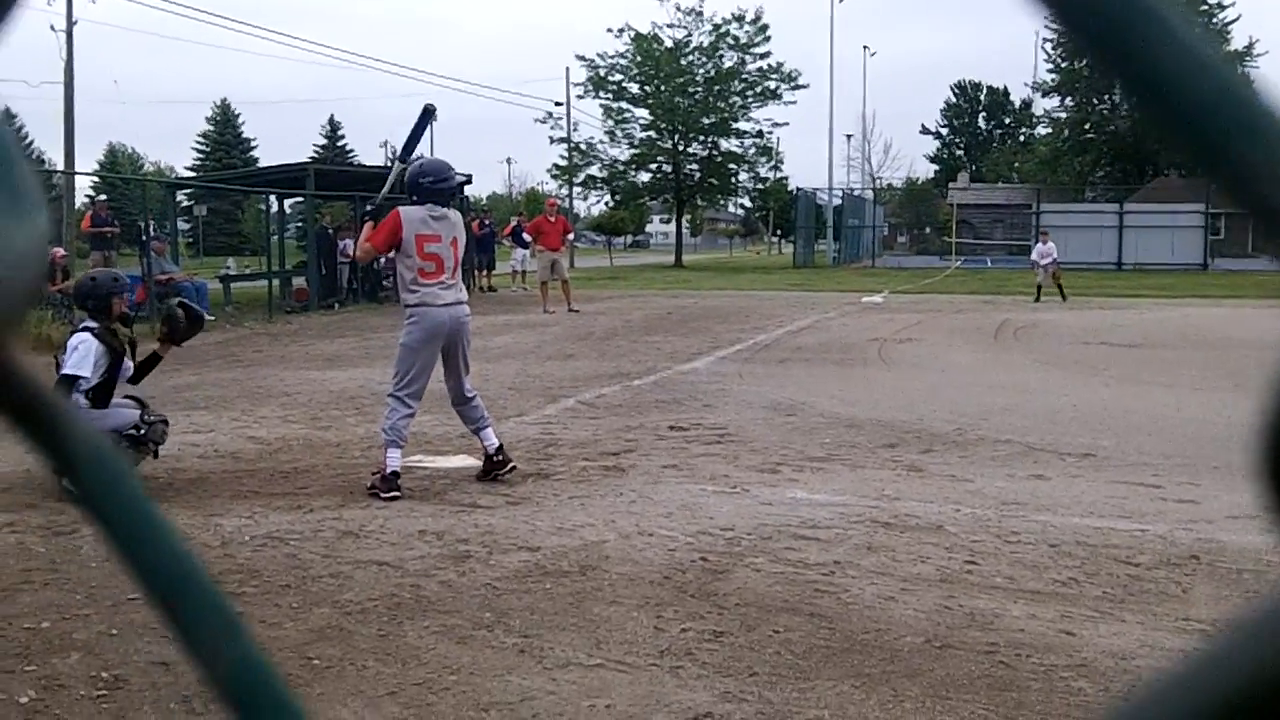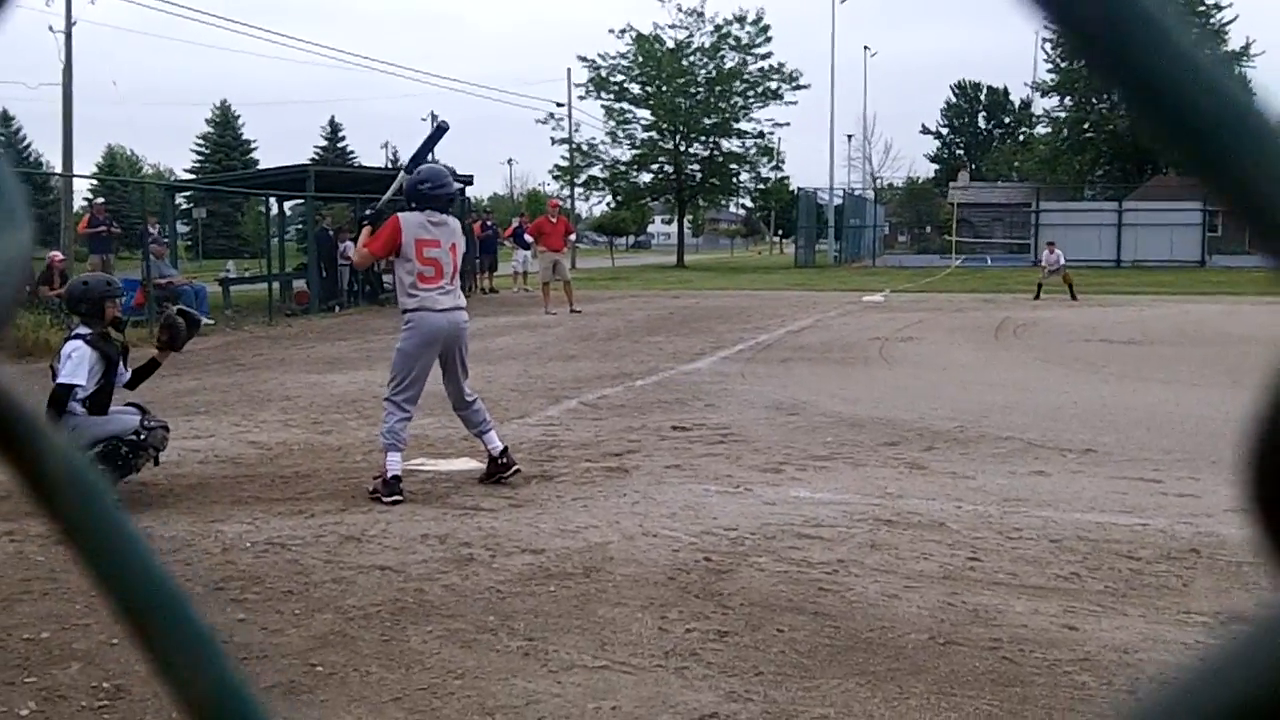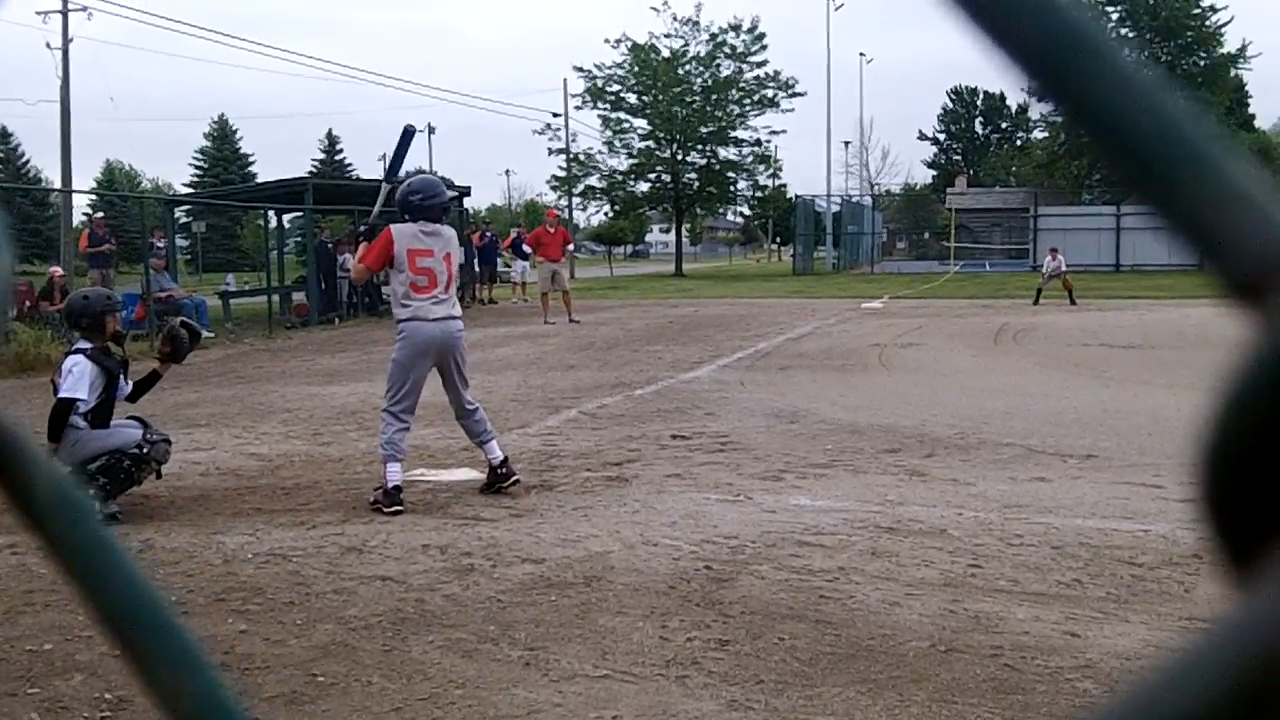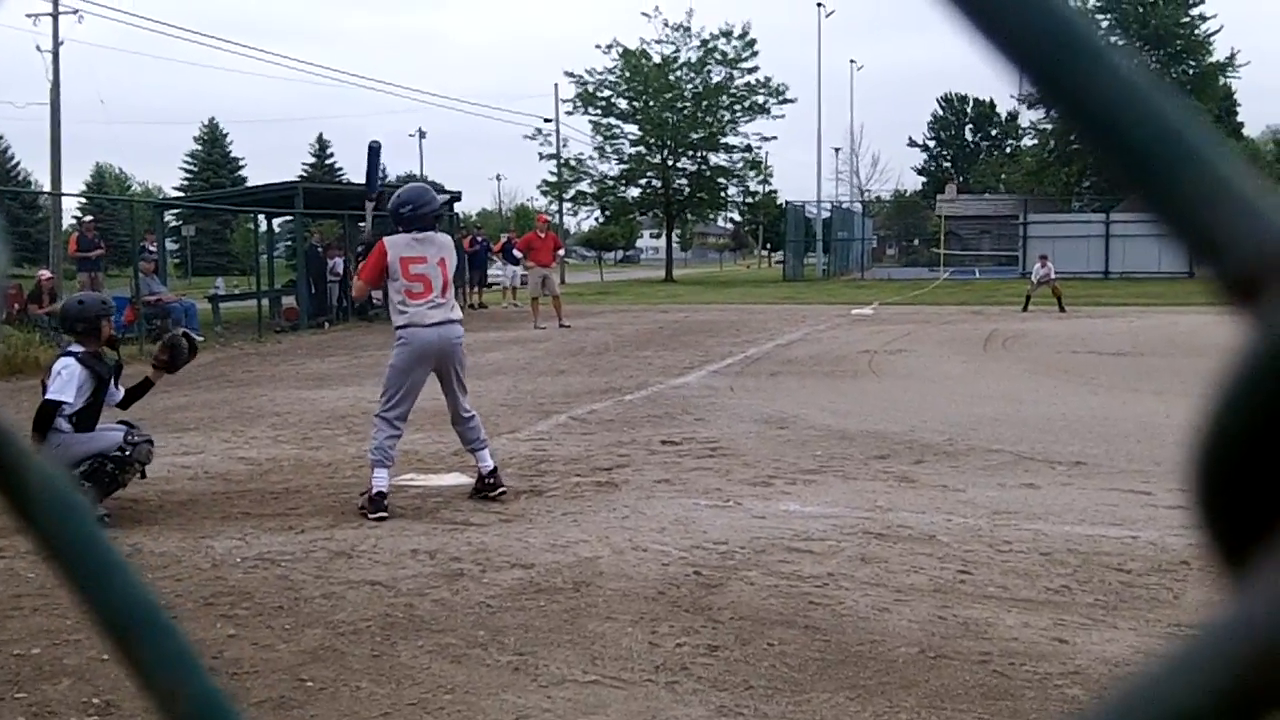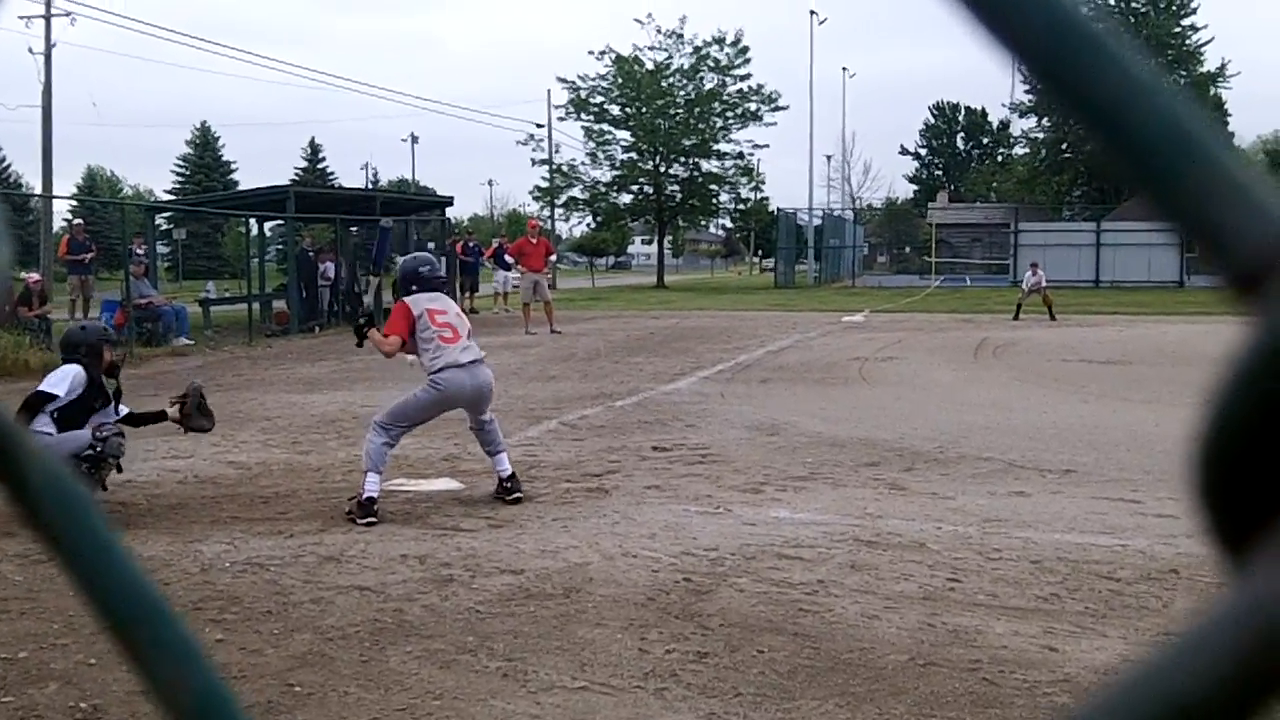
dt=0.4s
person 1, frame 1
left shoulder: (402, 217)
right shoulder: (456, 219)
left elbow: (363, 255)
left wrist: (369, 220)
left hip: (424, 316)
right hip: (458, 312)
left knee: (403, 395)
right knee: (462, 389)
left ankle: (390, 474)
right ankle: (496, 455)
person 1, frame 2
left shoulder: (401, 223)
right shoulder: (455, 226)
left elbow: (361, 260)
left wrist: (367, 225)
left hip: (421, 321)
right hip: (457, 318)
left knee: (399, 400)
right knee: (462, 393)
left ankle: (391, 479)
right ankle: (500, 457)
person 1, frame 3
left shoulder: (395, 234)
right shoulder: (450, 235)
left elbow: (358, 275)
left wrist: (364, 241)
left hip: (415, 331)
right hip: (452, 328)
left knee: (396, 411)
right knee: (464, 402)
left ankle: (392, 489)
right ankle: (500, 466)
person 1, frame 4
left shoulder: (388, 246)
right shoulder: (446, 242)
left elbow: (359, 292)
left wrist: (363, 259)
left hip: (413, 337)
right hip: (451, 333)
left knee: (389, 417)
right knee: (461, 408)
left ankle: (378, 494)
right ankle: (489, 475)
person 1, frame 5
left shoulder: (407, 304)
right shoulder: (450, 303)
left elbow: (390, 348)
left wrist: (368, 330)
right wrist: (405, 339)
left hip: (447, 381)
right hip: (482, 376)
left knee: (383, 428)
right knee: (483, 420)
left ankle: (368, 501)
right ankle: (508, 481)
person 2, frame 1
left shoulder: (109, 336)
right shoulder: (88, 340)
left elbow: (132, 375)
right elbow: (63, 385)
left wrist: (163, 348)
left hip: (90, 413)
left knee: (135, 406)
right knee: (154, 427)
person 2, frame 2
left shoulder: (104, 342)
right shoulder: (81, 347)
left elbow: (128, 381)
right elbow: (59, 395)
left wrist: (161, 355)
left hip: (89, 421)
right hip: (72, 426)
left knee: (136, 414)
right knee: (154, 432)
person 2, frame 3
left shoulder: (103, 355)
right shoulder: (83, 361)
left elbow: (131, 393)
right elbow: (61, 409)
left wrist: (163, 366)
right wrist: (53, 454)
left hip: (87, 434)
right hip: (73, 440)
left knee: (138, 427)
right knee: (156, 445)
right ankle: (92, 495)
person 2, frame 4
left shoulder: (97, 362)
right shoulder: (73, 364)
left elbow: (122, 401)
right elbow: (46, 411)
left wrist: (156, 374)
left hip: (74, 438)
right hip: (58, 444)
left knee: (126, 433)
right knee: (138, 446)
person 2, frame 5
left shoulder: (97, 390)
right shoulder: (75, 371)
left elbow: (132, 419)
right elbow: (33, 403)
left wrist: (168, 414)
right hip: (39, 445)
right knee: (110, 439)
